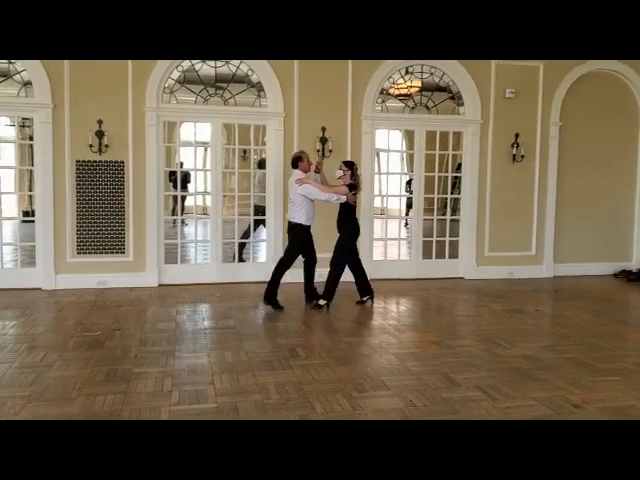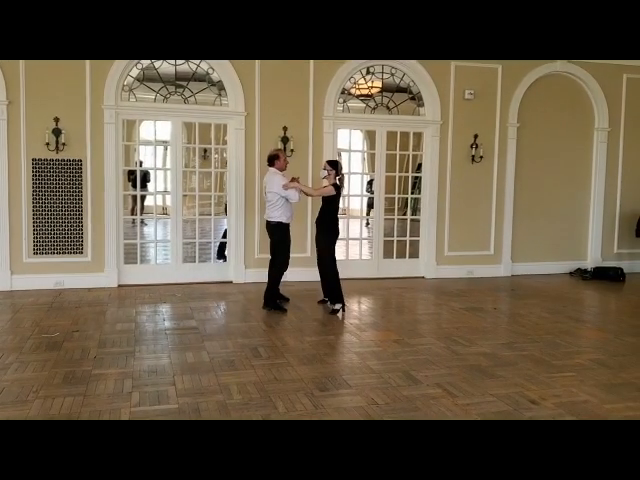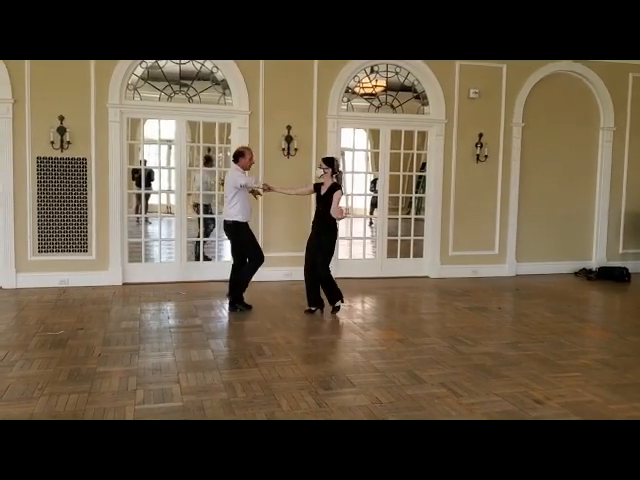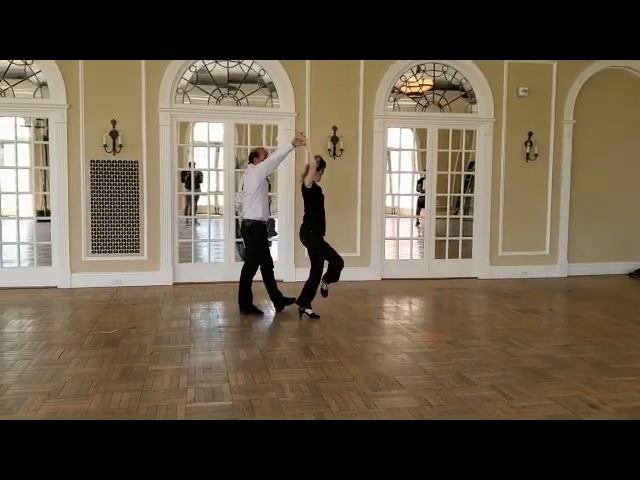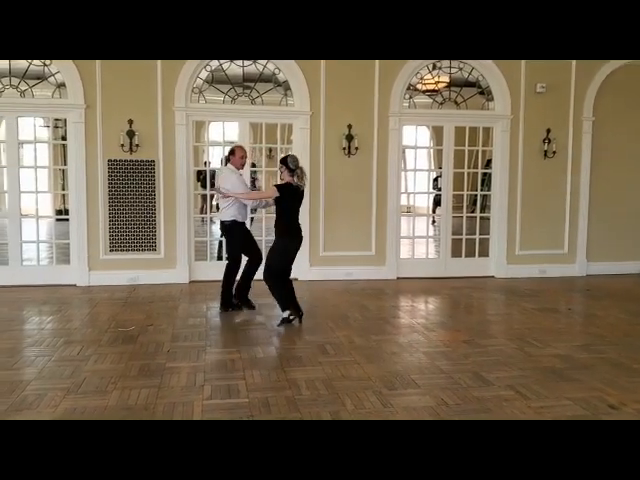
dt=1s
person 1, frame 1
left shoulder: (300, 179)
right shoulder: (299, 180)
left elbow: (316, 190)
right elbow: (321, 195)
left wrist: (318, 173)
right wrist: (344, 198)
left hip: (302, 227)
right hip: (298, 227)
left knee: (311, 259)
right knee: (288, 260)
left ankle: (310, 293)
right ankle: (270, 296)
person 1, frame 2
left shoulder: (269, 177)
right shoulder: (278, 178)
right elbow: (294, 197)
left wrist: (289, 185)
right wrist: (294, 186)
left hip: (273, 223)
right hip: (279, 224)
left knee: (276, 259)
right knee: (281, 262)
left ankle: (274, 294)
right ankle: (270, 301)
person 1, frame 3
left shoulder: (236, 173)
right shoulder: (236, 174)
right elbow: (244, 182)
left wrist: (251, 189)
right wrist: (259, 185)
left hip: (235, 223)
right hip: (237, 224)
left knee: (240, 261)
right knee: (257, 258)
left ankle: (235, 301)
right ankle: (235, 292)
person 1, frame 4
left shoulder: (251, 175)
right shoulder: (255, 172)
left elbow: (239, 201)
right elbow: (271, 161)
right wrist: (292, 144)
left hip: (255, 225)
right hip: (253, 226)
left knee: (266, 263)
right knee: (252, 264)
left ankle: (278, 301)
right ankle: (245, 305)
person 1, frame 5
left shoulder: (224, 173)
right shoulder: (234, 177)
right elbow: (252, 201)
right wrist: (271, 202)
left hip: (228, 223)
right hip: (234, 224)
left knee: (234, 261)
right knee: (256, 256)
left ankle: (227, 301)
right ankle: (241, 294)
person 2, frame 1
left shoulder: (350, 187)
right shoulder: (347, 187)
left elbow: (328, 190)
right elbow: (328, 188)
left wrist: (309, 181)
left hip: (349, 230)
right hip: (348, 230)
left knee: (336, 263)
right knee: (354, 263)
left ankle: (326, 299)
right ankle: (367, 294)
person 2, frame 2
left shoulder: (335, 187)
right shoulder: (326, 187)
left elbow: (315, 193)
right elbow: (310, 194)
left wrist: (297, 185)
right wrist: (297, 185)
left hip: (330, 230)
right hip: (322, 229)
left knee: (329, 264)
right knee: (322, 263)
left ankle: (338, 302)
right ankle: (328, 295)
person 2, frame 3
left shoulder: (336, 189)
right shoulder: (317, 187)
left elbow: (333, 210)
right elbow: (294, 191)
left wrist: (339, 216)
right wrist: (273, 189)
left hip: (328, 232)
right hip: (316, 230)
left knee: (320, 267)
right knee: (309, 267)
left ankle: (336, 299)
right ankle: (315, 303)
person 2, frame 4
left shoulder: (314, 186)
right shoulder: (308, 184)
right elbow: (312, 167)
right wrist: (308, 149)
left hip: (315, 233)
right hip: (310, 232)
left knee: (317, 269)
right knee: (337, 261)
left ankle: (304, 304)
right ankle: (326, 282)
person 2, frame 5
left shoulder: (281, 189)
right shoulder: (299, 189)
left elbow: (253, 196)
left wrist: (231, 194)
left hip: (285, 238)
right hip: (295, 237)
left knee: (270, 276)
right knee: (283, 275)
left ankle: (288, 309)
right ankle: (294, 311)
